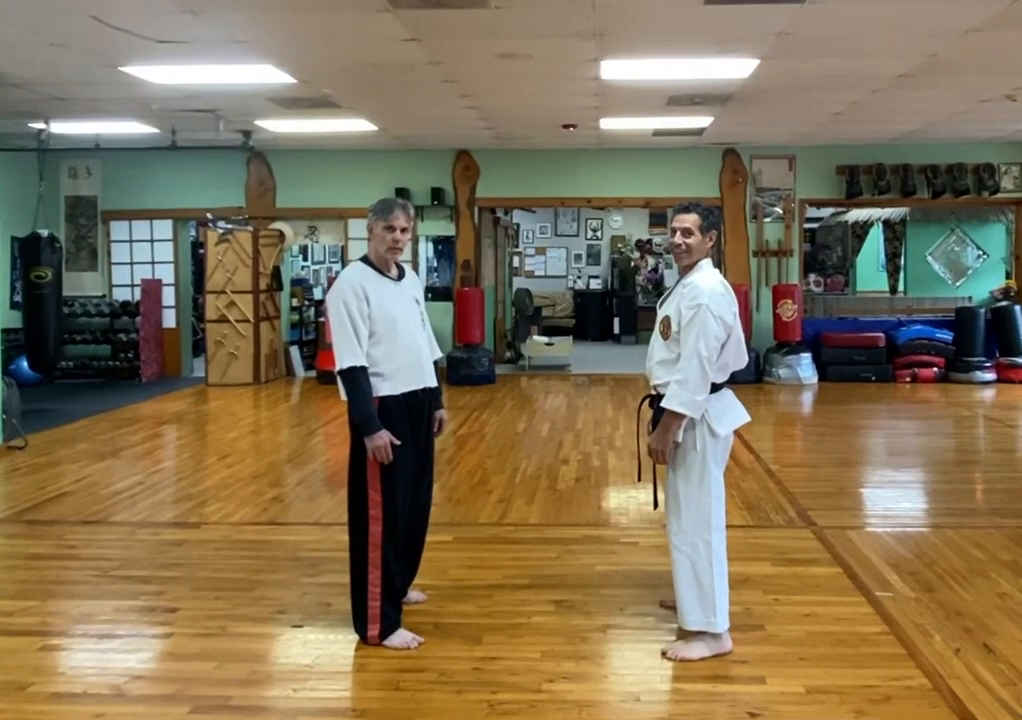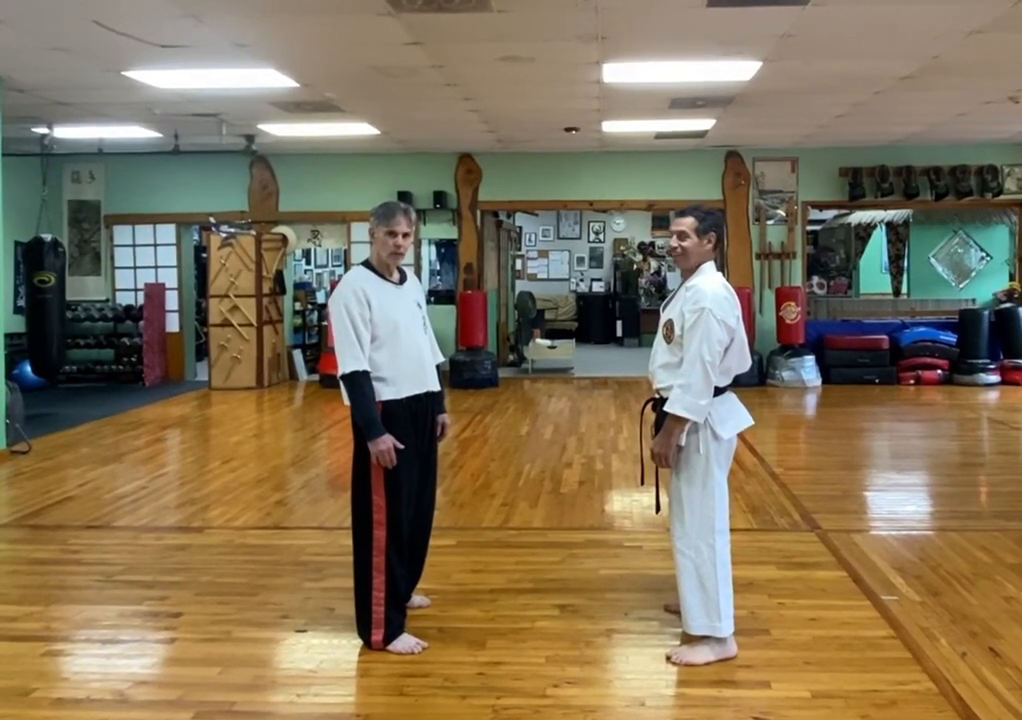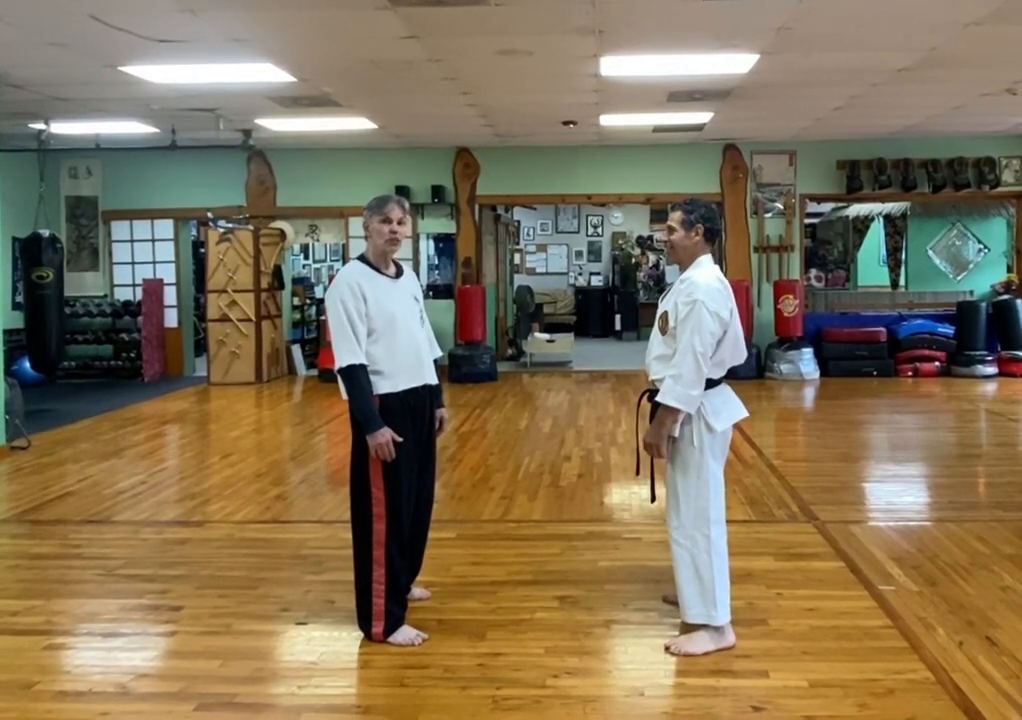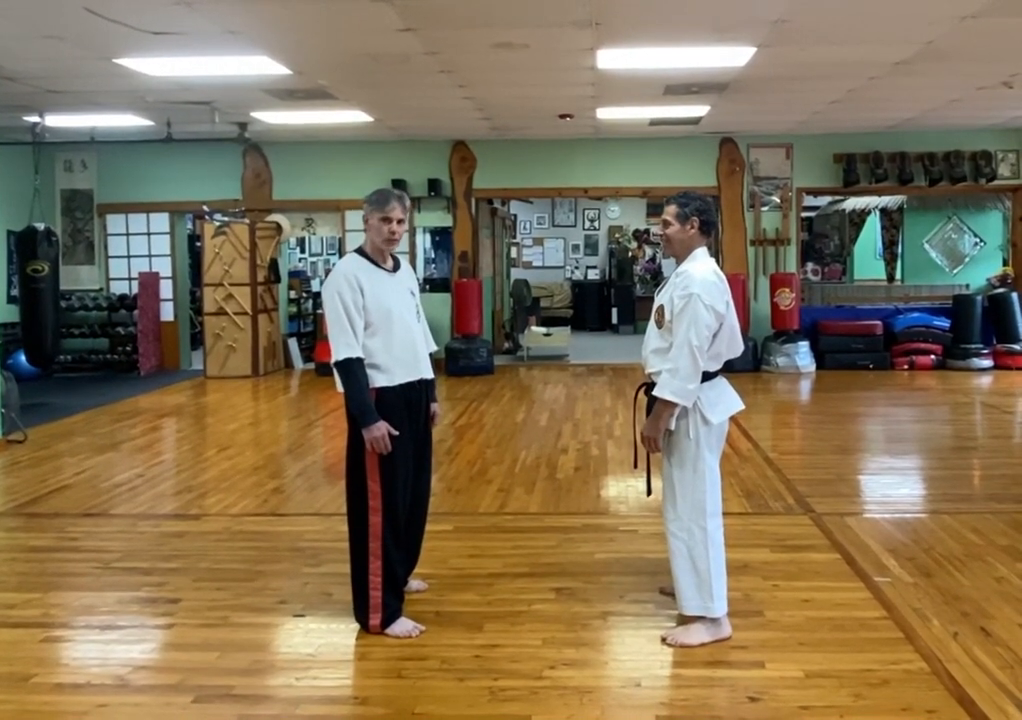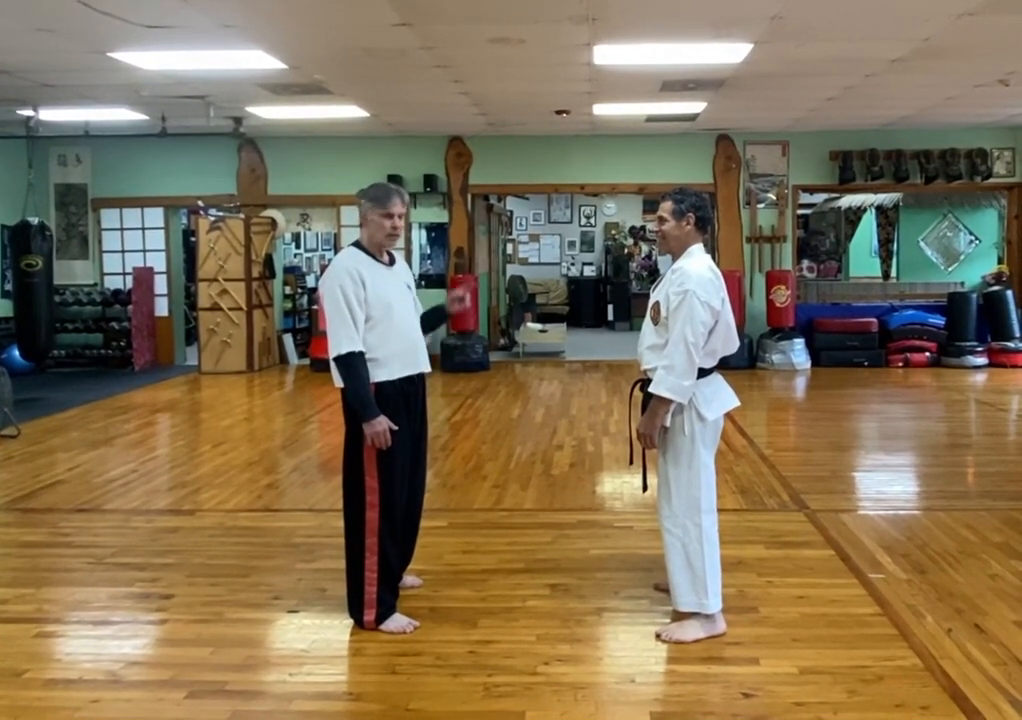
dt=1s
person 1, frame 1
left shoulder: (705, 290)
right shoulder: (689, 285)
left elbow: (696, 369)
left wrist: (665, 428)
right wrist: (666, 419)
left hip: (697, 417)
right hip: (687, 413)
left knee: (696, 518)
right knee: (688, 513)
left ankle: (711, 629)
right ankle: (698, 594)
person 1, frame 2
left shoulder: (708, 294)
right shoulder: (692, 288)
left elbow: (699, 374)
left wrist: (668, 432)
right wrist: (668, 422)
left hip: (700, 421)
right hip: (690, 417)
left knee: (699, 523)
right knee: (691, 517)
left ankle: (715, 634)
right ankle: (702, 598)
person 1, frame 3
left shoulder: (702, 287)
right shoulder: (694, 282)
left elbow: (691, 365)
left wrist: (661, 422)
right wrist: (666, 417)
left hip: (695, 412)
right hip: (691, 409)
left knee: (696, 514)
right knee: (690, 510)
left ankle: (713, 624)
right ankle: (699, 592)
person 1, frame 4
left shoulder: (697, 280)
right shoulder: (690, 274)
left elbow: (687, 358)
left wrist: (658, 416)
right wrist: (662, 410)
left hip: (692, 405)
right hip: (687, 402)
left knee: (693, 506)
right knee: (686, 502)
left ankle: (710, 615)
right ankle: (695, 582)
person 1, frame 5
left shoulder: (693, 276)
right shoulder: (686, 270)
left elbow: (683, 354)
left wrist: (654, 413)
right wrist: (659, 407)
left hip: (687, 401)
right hip: (683, 398)
left knee: (687, 502)
right knee: (681, 498)
left ankle: (704, 611)
right ankle: (690, 578)
person 2, frame 1
left shoulder: (409, 278)
right shoulder: (352, 283)
right elbow: (350, 364)
left wrist: (435, 400)
right wrist: (369, 426)
left hip: (416, 405)
right hip: (381, 408)
left knee: (414, 503)
right knee: (379, 512)
left ankle: (395, 584)
right ankle: (377, 622)
person 2, frame 2
left shoulder: (411, 283)
right shoulder: (354, 287)
right elbow: (353, 368)
left wrist: (438, 405)
right wrist: (373, 431)
left hip: (419, 409)
right hip: (384, 413)
left knee: (418, 507)
right knee: (383, 517)
left ankle: (400, 589)
right ankle: (381, 626)
person 2, frame 3
left shoulder: (408, 277)
right shoulder: (350, 281)
right elbow: (350, 361)
left wrist: (436, 399)
right wrist: (371, 423)
left hip: (417, 402)
right hip: (383, 406)
left knee: (417, 500)
right knee: (383, 510)
left ankle: (400, 581)
right ankle: (382, 618)
person 2, frame 4
left shoulder: (404, 271)
right shoulder: (347, 274)
right elbow: (347, 355)
left wrist: (430, 393)
right wrist: (368, 417)
left hip: (412, 396)
right hip: (378, 400)
left knee: (413, 493)
right knee: (378, 503)
left ankle: (397, 573)
right ankle: (379, 610)
person 2, frame 5
left shoulder: (398, 264)
right shoulder: (346, 269)
right elbow: (348, 350)
left wrist: (444, 310)
right wrist: (369, 412)
left hip: (410, 389)
right hip: (376, 394)
left knee: (408, 488)
right knee: (375, 498)
left ankle: (392, 569)
right ankle: (374, 606)
